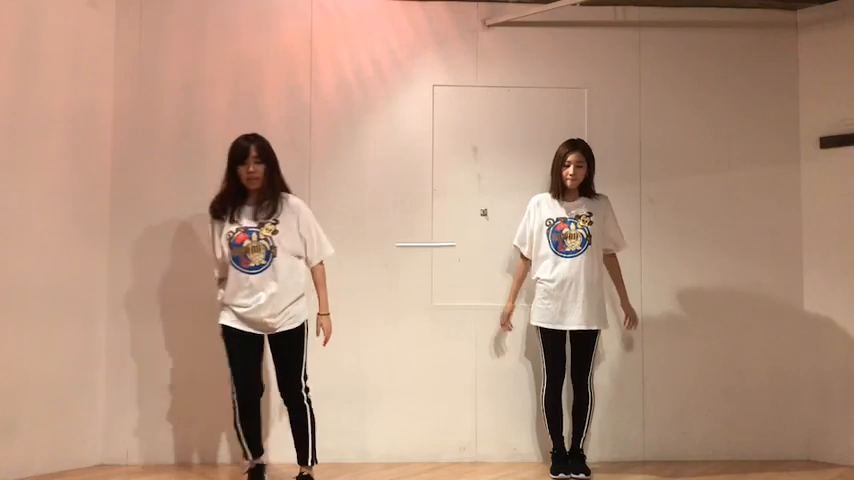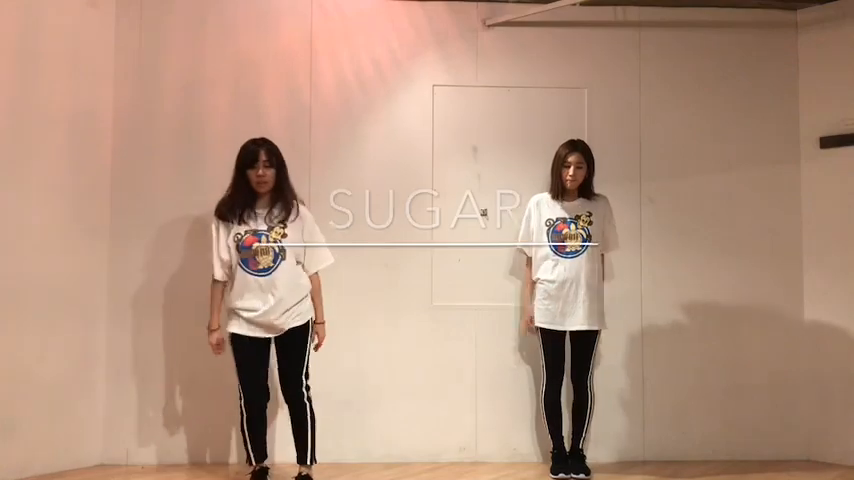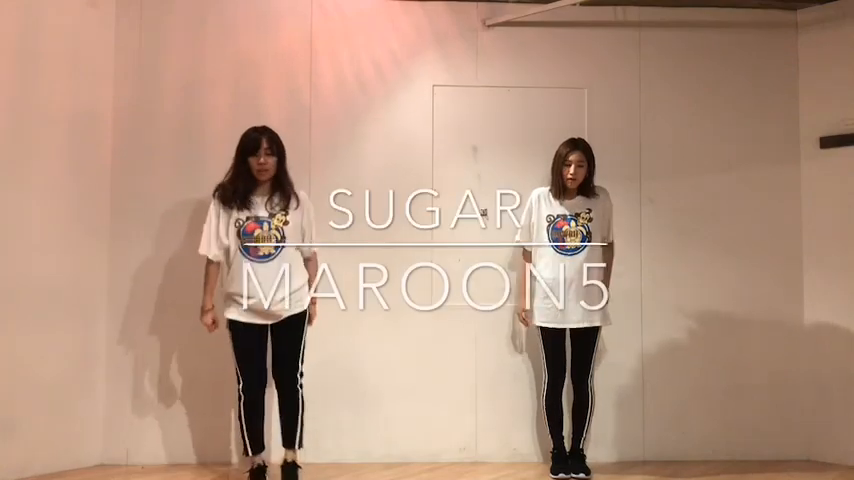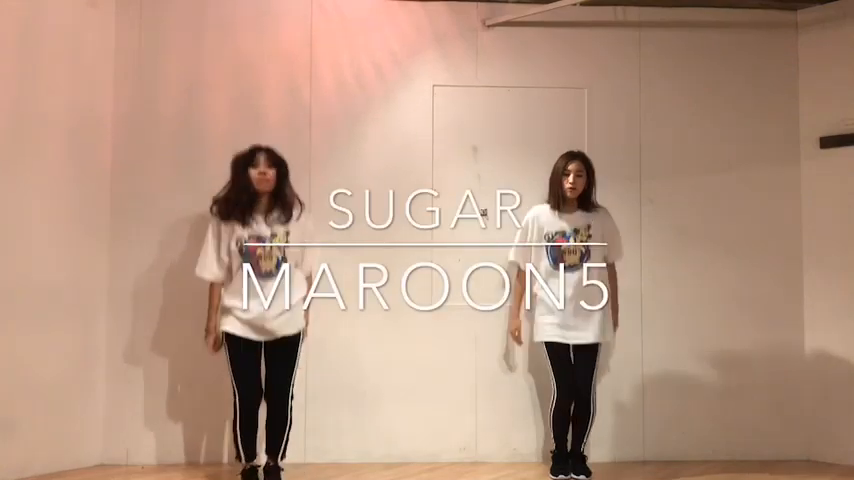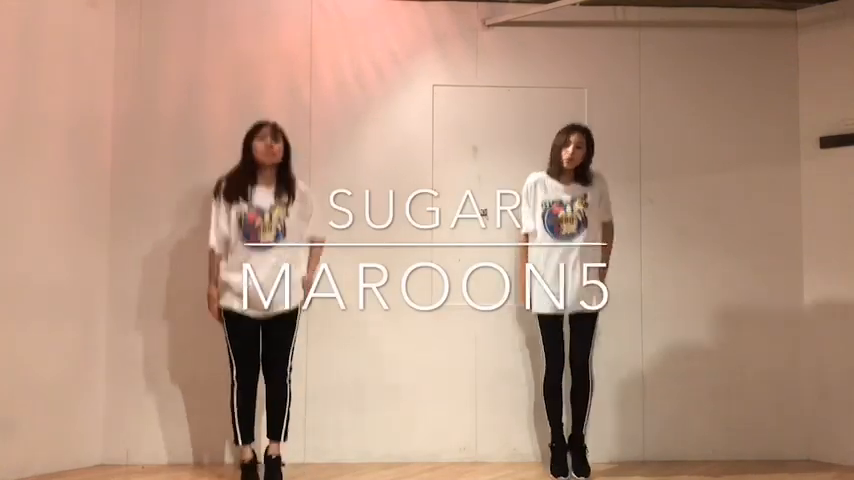
dt=0.2s
person 1, frame 1
left shoulder: (291, 207)
right shoulder: (224, 212)
left elbow: (316, 260)
right elbow: (221, 271)
left wrist: (324, 311)
right wrist: (227, 306)
left hip: (288, 315)
right hip: (239, 318)
left knee: (295, 393)
right knee: (246, 393)
person 1, frame 2
left shoulder: (296, 213)
right shoulder: (228, 216)
left elbow: (312, 270)
right elbow: (220, 275)
left wrist: (319, 319)
right wrist: (214, 325)
left hip: (293, 318)
right hip: (245, 322)
left knee: (297, 394)
right knee: (252, 399)
person 1, frame 3
left shoulder: (296, 200)
right shoulder: (225, 201)
left elbow: (309, 254)
right elbow: (214, 256)
left wrist: (312, 298)
right wrist: (208, 304)
left hip: (290, 306)
right hip: (243, 310)
left knee: (288, 380)
right knee: (250, 386)
person 1, frame 4
left shoulder: (295, 214)
right shoulder: (225, 216)
left elbow: (306, 270)
right elbow: (216, 275)
left wrist: (304, 311)
right wrist: (213, 323)
left hip: (286, 324)
right hip: (240, 324)
left knee: (280, 396)
right knee: (247, 398)
person 1, frame 5
left shoulder: (298, 194)
right shoulder: (230, 191)
left elbow: (316, 238)
right elbow: (217, 244)
left wrist: (309, 274)
right wrist: (212, 290)
left hip: (284, 301)
right hip: (239, 301)
left knee: (278, 375)
right knee: (244, 377)
person 2, frame 1
left shoulder: (600, 205)
right shoulder: (540, 204)
left elbow: (609, 255)
right elbow: (525, 256)
left wrist: (625, 302)
right wrist: (511, 301)
left hip: (587, 308)
right hip: (549, 307)
left knee: (582, 381)
right knee: (553, 381)
left ankle: (577, 452)
right ankle: (557, 452)
person 2, frame 2
left shoulder: (599, 205)
right shoulder: (539, 204)
left elbow: (602, 255)
right elbow: (530, 259)
left wrist: (601, 298)
right wrist: (528, 304)
left hip: (587, 308)
right hip: (550, 308)
left knee: (582, 381)
right knee: (553, 381)
left ankle: (577, 452)
right ankle: (558, 452)
person 2, frame 3
left shoulder: (601, 199)
right shoulder: (539, 199)
left elbow: (607, 246)
right elbow: (528, 253)
left wrist: (604, 288)
right wrist: (523, 298)
left hip: (588, 306)
right hip: (549, 305)
left knee: (582, 380)
right knee: (554, 380)
left ankle: (577, 452)
right ankle: (558, 451)
person 2, frame 4
left shoulder: (600, 216)
right shoulder: (537, 216)
left elbow: (609, 264)
right elbow: (523, 267)
left wrist: (614, 308)
right wrist: (515, 314)
left hip: (589, 319)
right hip: (551, 320)
left knee: (585, 391)
right knee: (564, 390)
person 2, frame 5
left shoulder: (596, 185)
right shoulder: (536, 183)
left elbow: (606, 226)
right elbow: (528, 234)
left wrist: (603, 271)
right wrist: (524, 279)
left hip: (584, 290)
right hip: (547, 290)
left knee: (581, 367)
right knee: (554, 367)
left ankle: (577, 442)
right ankle: (558, 443)
